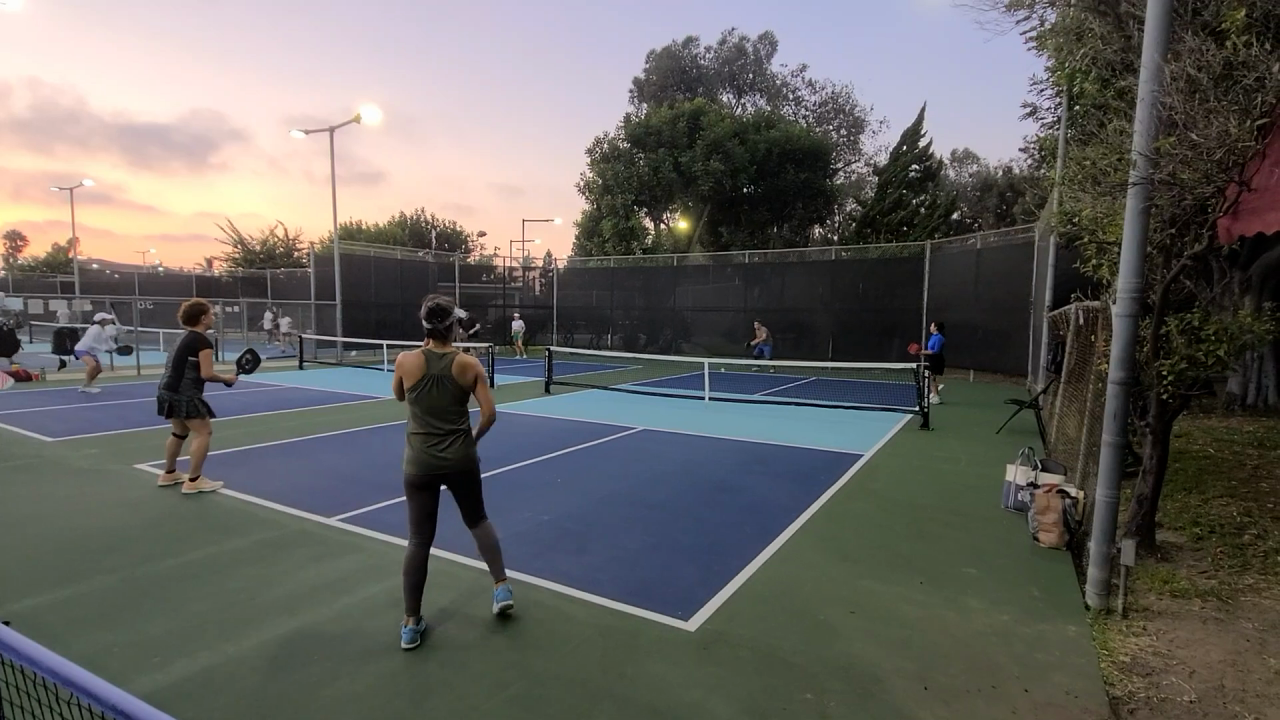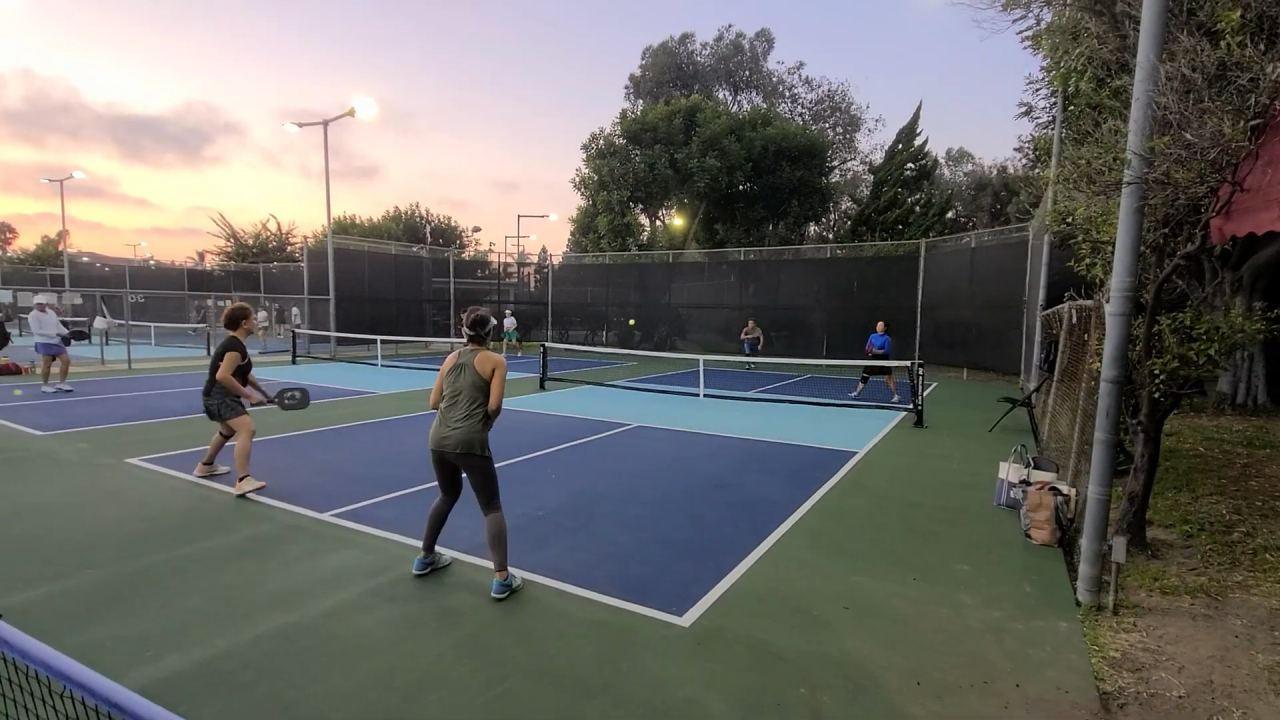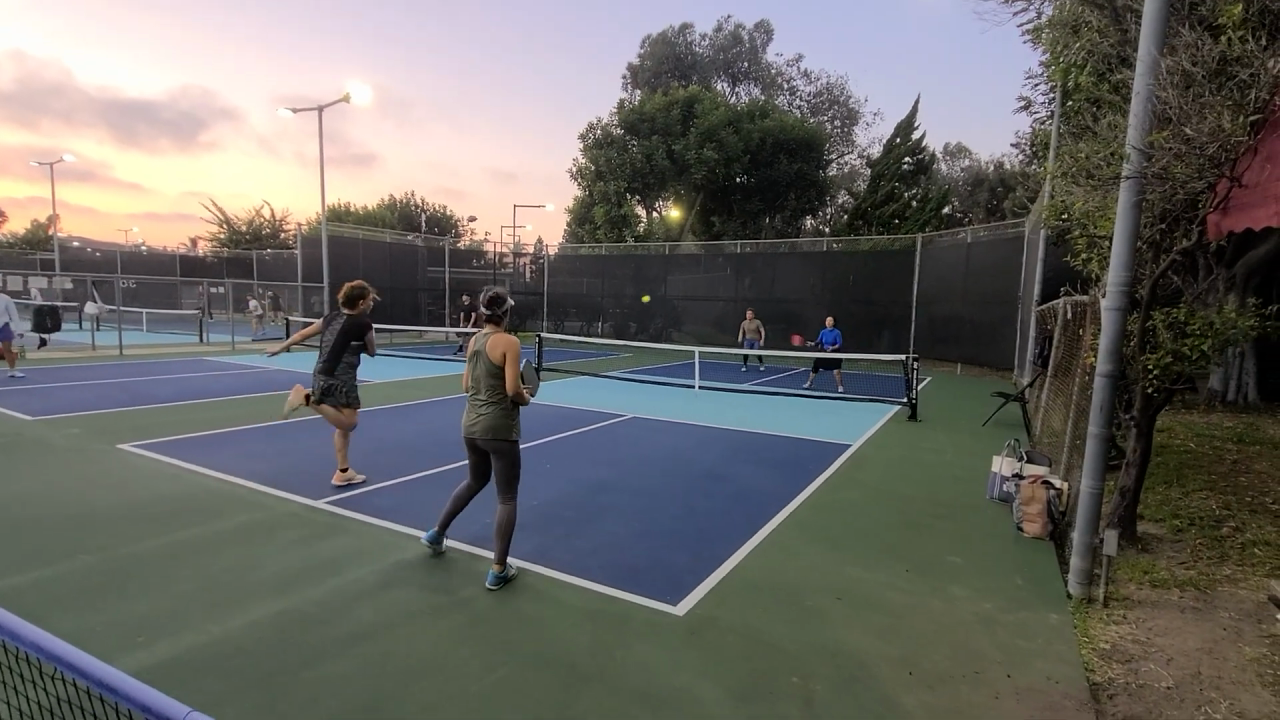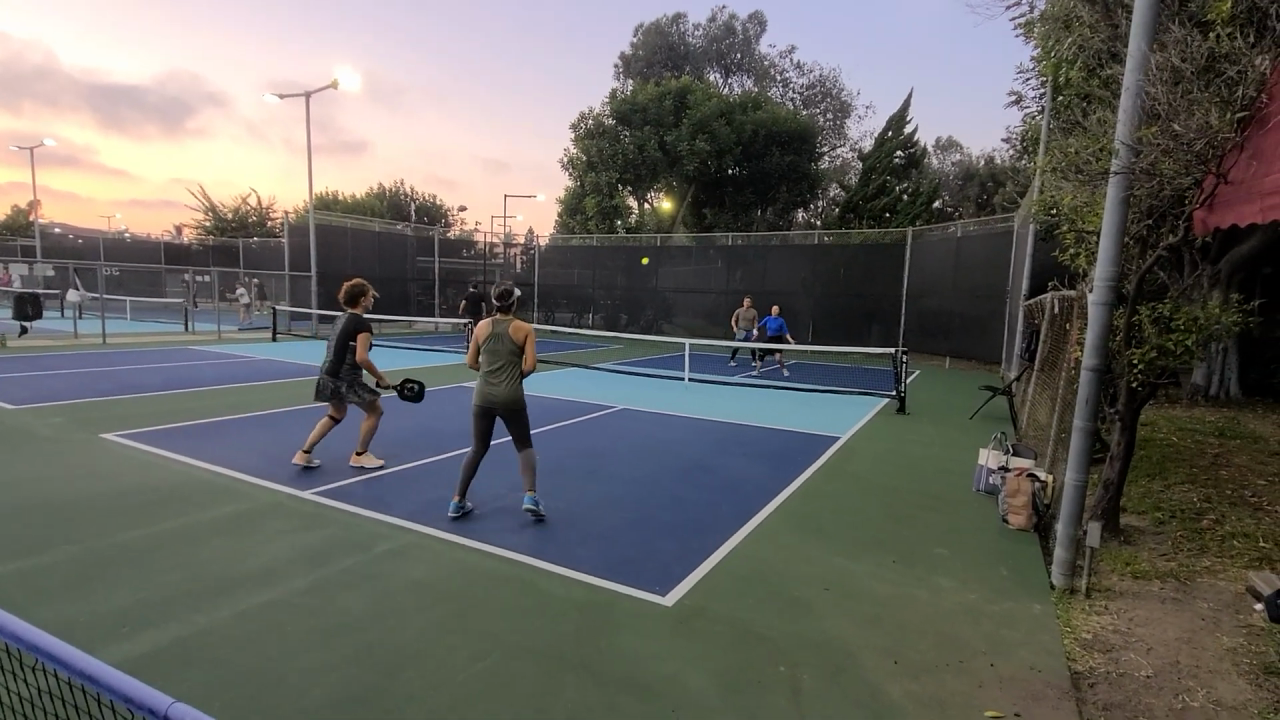
dt=1s
person 1, frame 1
left shoulder: (406, 361)
right shoulder: (469, 365)
right elbow: (489, 415)
right wrist: (473, 438)
left hip: (420, 462)
right hip: (461, 459)
left knee: (420, 539)
right knee: (478, 521)
left ankle: (411, 624)
right ankle: (502, 586)
person 1, frame 2
left shoulder: (451, 359)
right shoulder: (495, 361)
left elbow: (434, 403)
right elbow: (494, 406)
left hip: (439, 439)
right hip: (471, 442)
left knee: (448, 495)
right knee: (492, 508)
left ankle: (425, 558)
right ankle: (501, 579)
person 1, frame 3
left shoulder: (474, 341)
right shoulder: (509, 342)
right elbow: (513, 390)
right wrist: (525, 398)
left hip: (472, 425)
right hip: (500, 429)
left knee: (475, 481)
right knee: (507, 498)
left ankle: (436, 533)
right ankle: (498, 570)
person 1, frame 4
left shoulder: (482, 326)
right shoulder: (525, 329)
left elbow: (471, 363)
right elbow: (530, 366)
left hip: (483, 396)
right hip: (511, 398)
left knee: (478, 448)
right knee: (525, 448)
left ankle: (457, 502)
right ankle: (530, 496)
person 2, frame 1
left shoulder: (185, 338)
right shoulder: (203, 342)
right elbow: (207, 374)
right wrist: (227, 379)
left hip: (168, 390)
right hip: (185, 394)
left knee: (180, 432)
right knee: (203, 433)
left ankle: (169, 473)
right ankle: (194, 481)
person 2, frame 2
left shoulder: (232, 343)
right shoulder: (235, 346)
left elbow: (246, 375)
right elbow: (222, 376)
left wrist: (265, 393)
right wrist: (248, 395)
left hip: (220, 396)
right hip: (220, 397)
left knee: (228, 430)
right knee: (247, 430)
left ankle: (206, 465)
right ankle: (243, 481)
person 2, frame 3
left shoulder: (331, 317)
right shoulder: (363, 324)
left elbow: (302, 334)
right elbow: (371, 352)
left wrist: (281, 348)
left hip: (323, 376)
right hip: (339, 379)
left knee: (346, 423)
right knee: (348, 423)
left ankle: (343, 472)
right ankle: (306, 398)
person 2, frame 4
left shoulder: (341, 319)
right shoulder: (362, 325)
right elbow: (361, 359)
right wrist: (380, 378)
left hip: (329, 376)
right hip: (345, 379)
left knee: (336, 415)
right knee: (375, 411)
left ankle: (304, 454)
right ankle: (360, 455)
